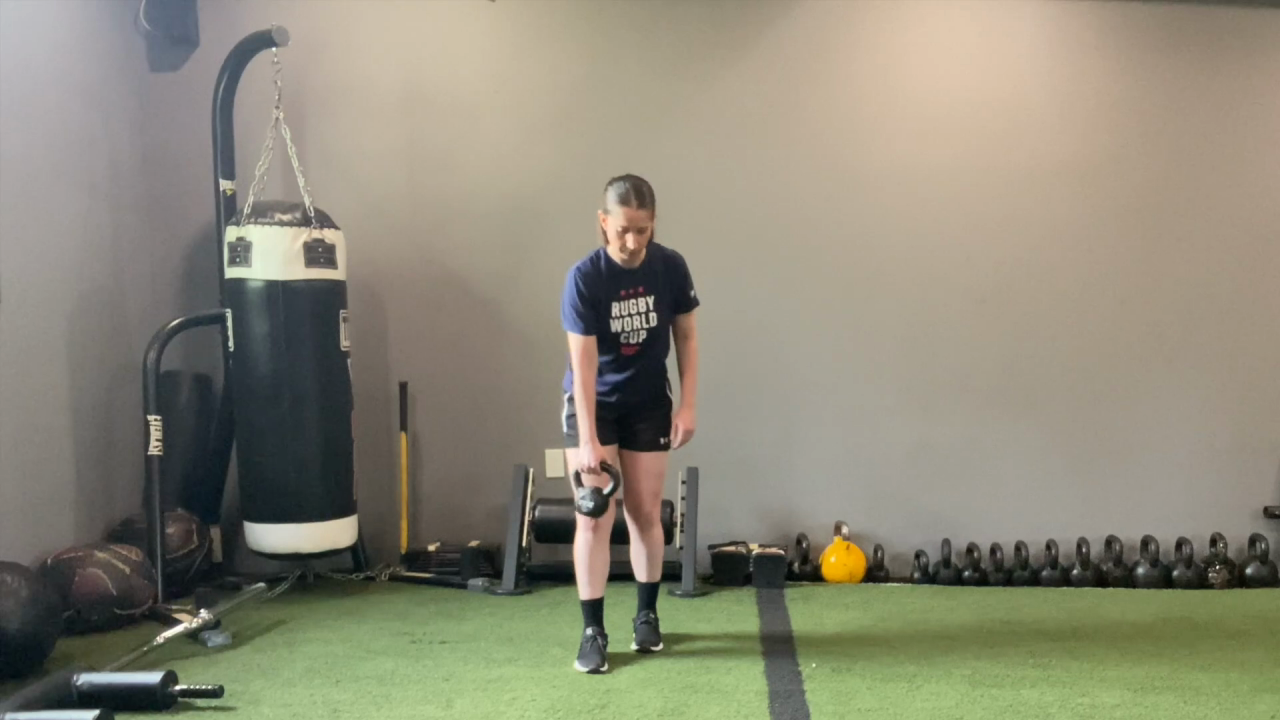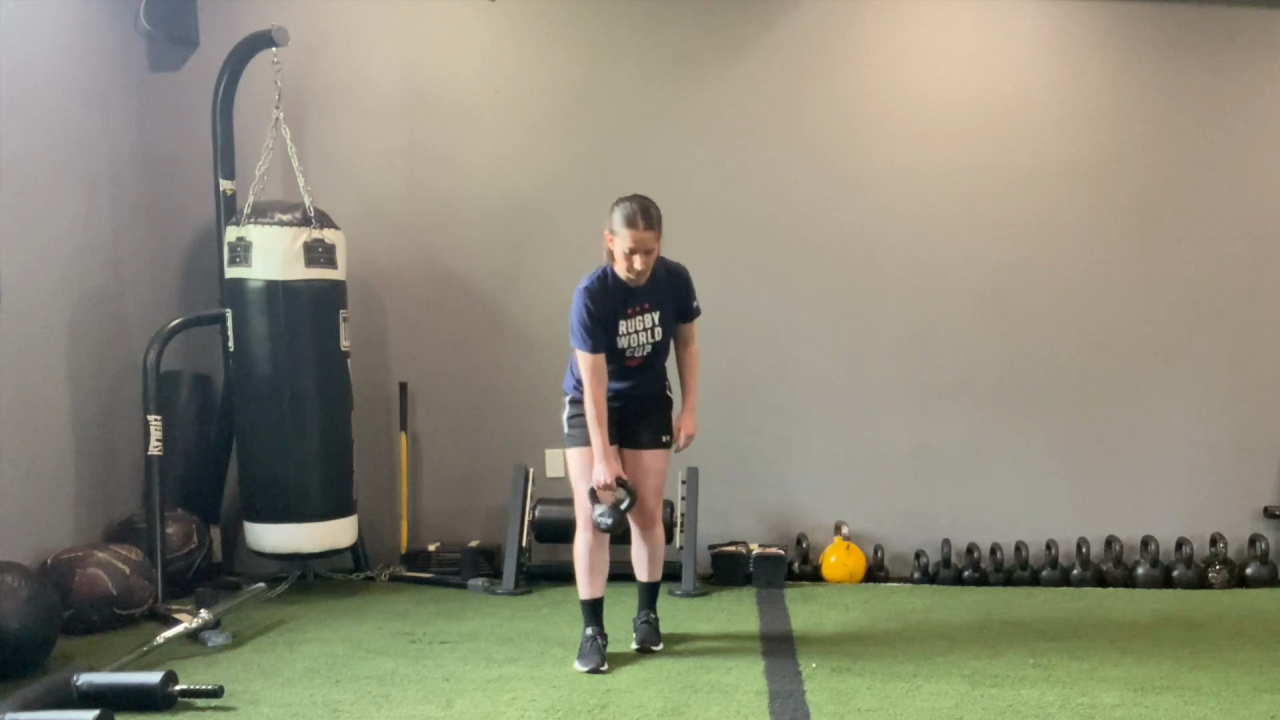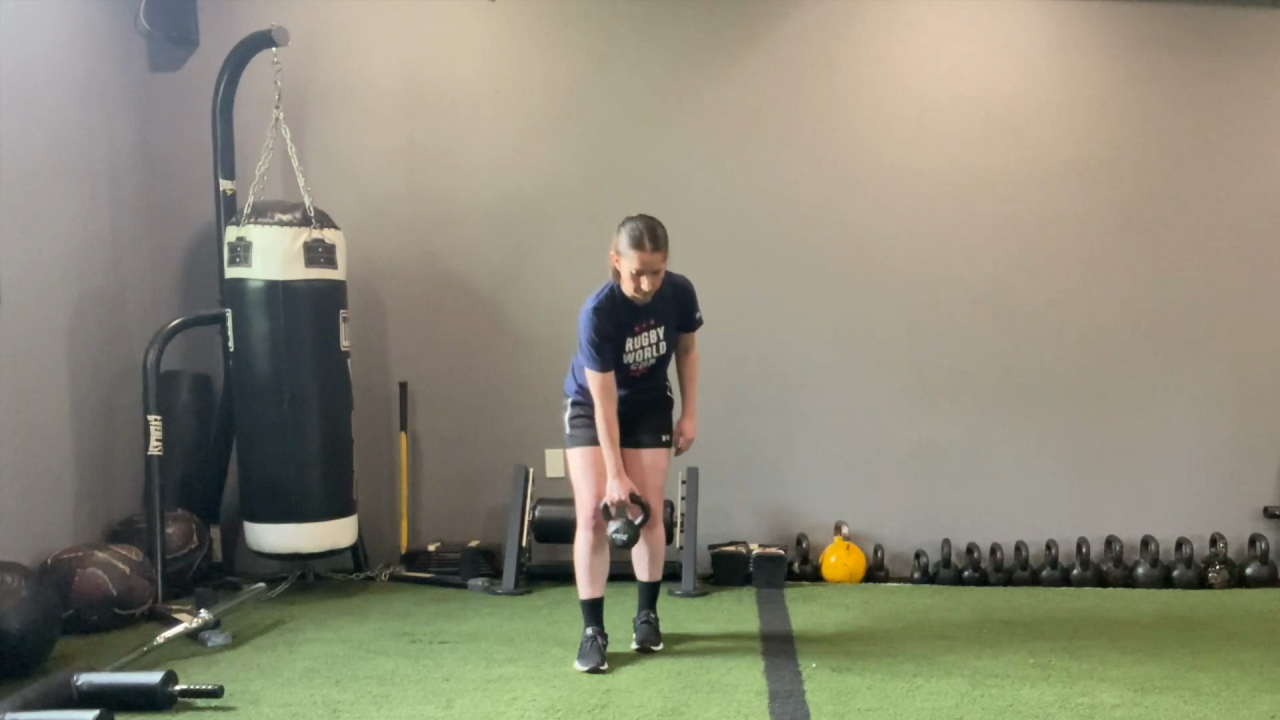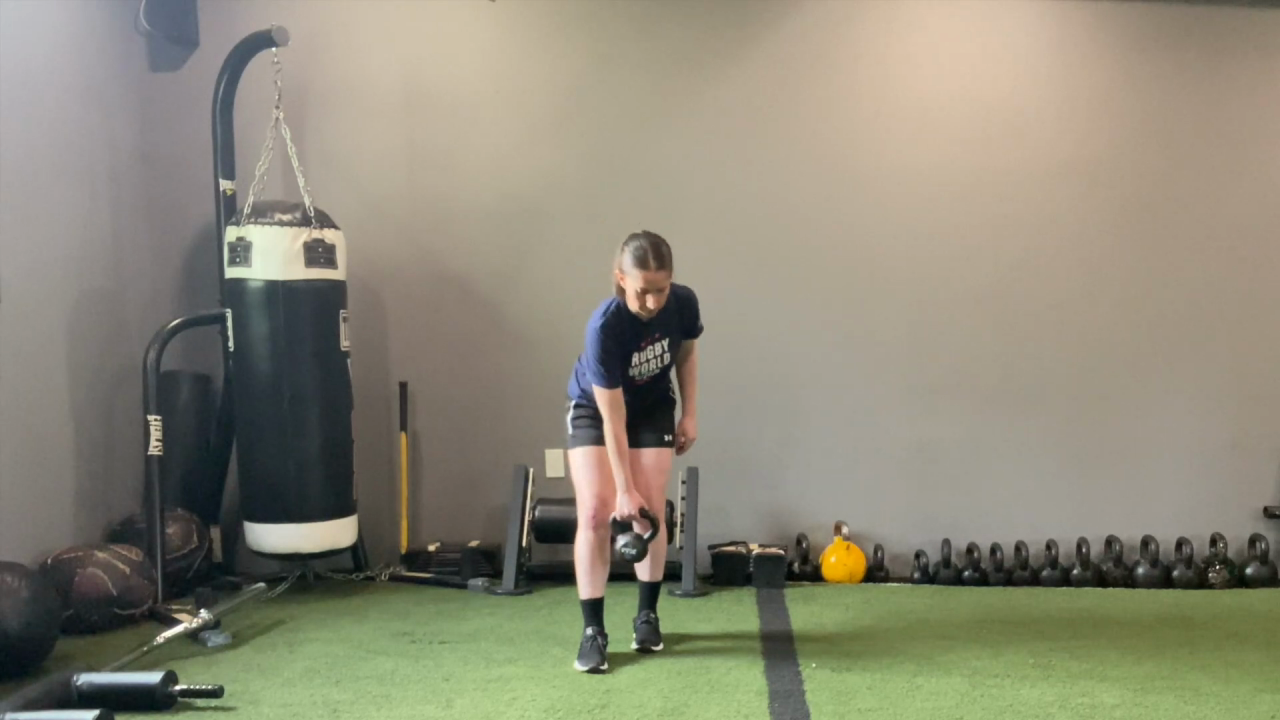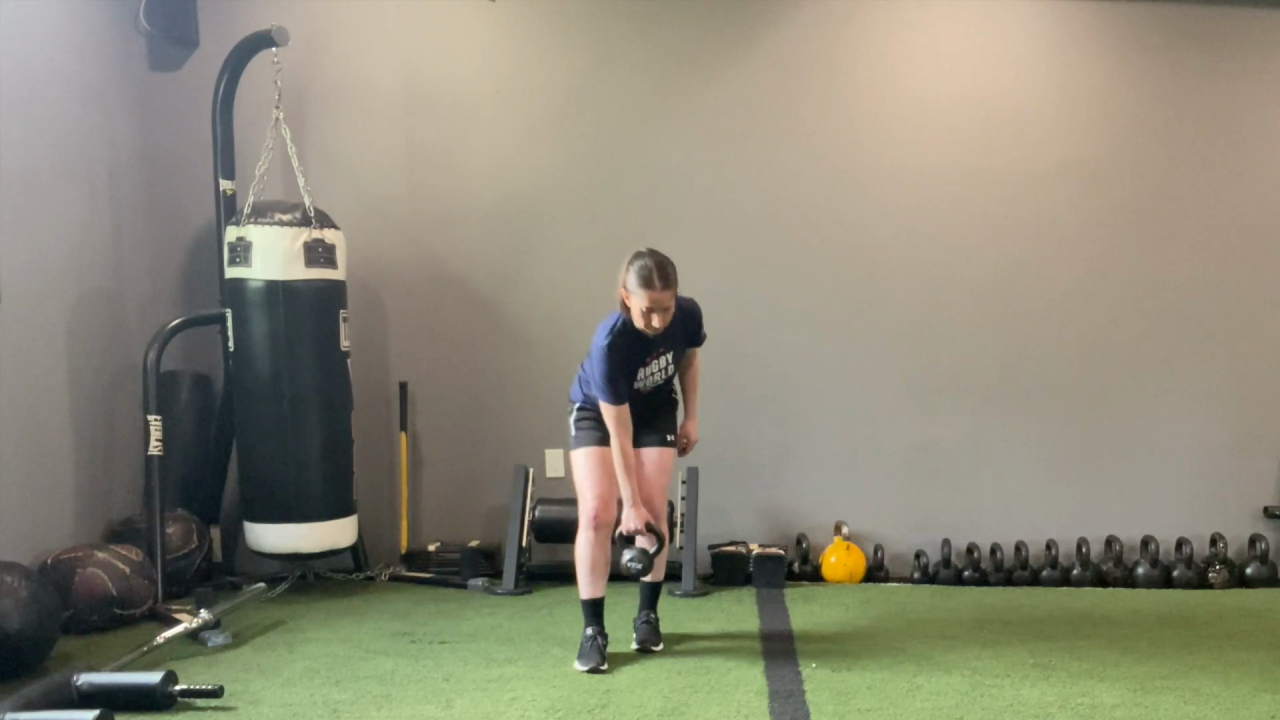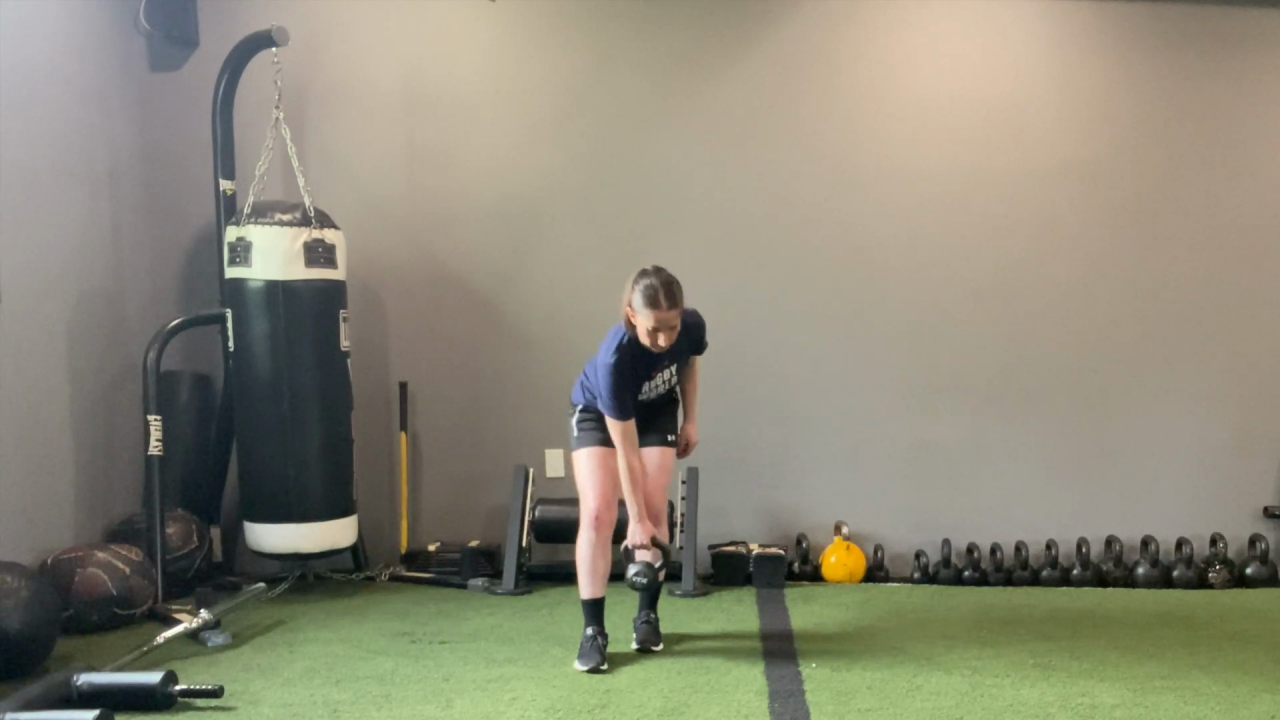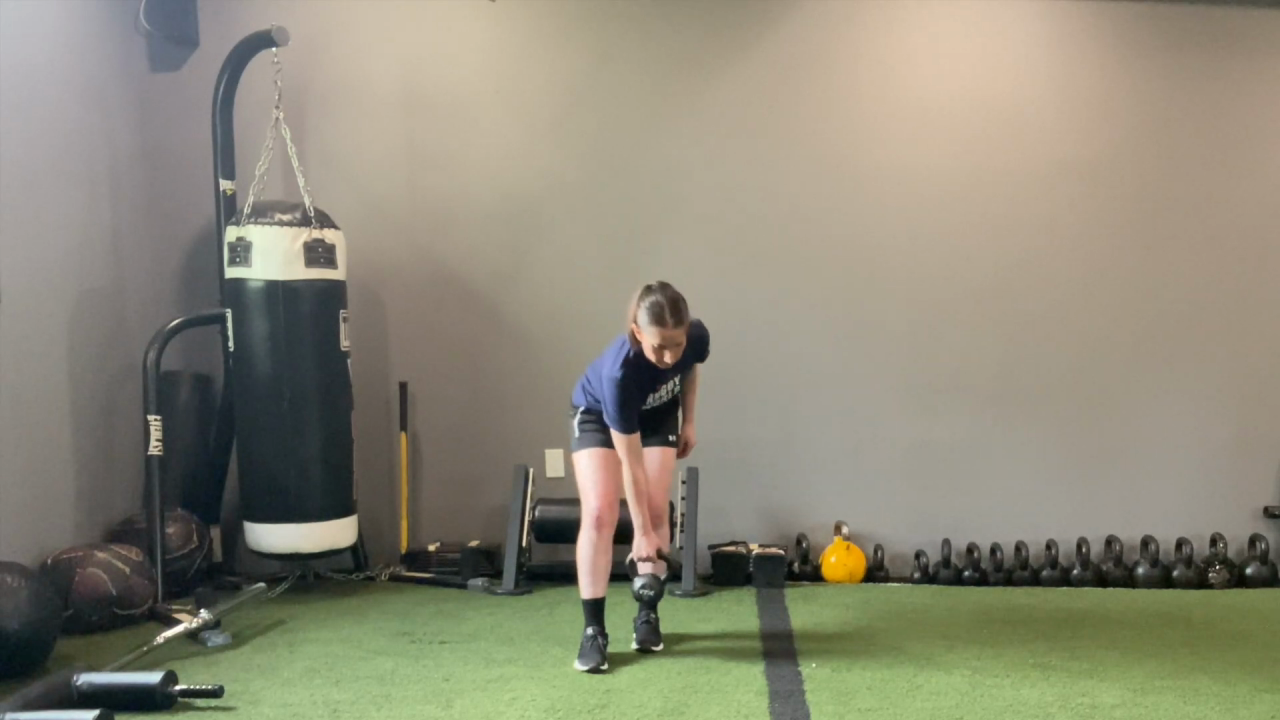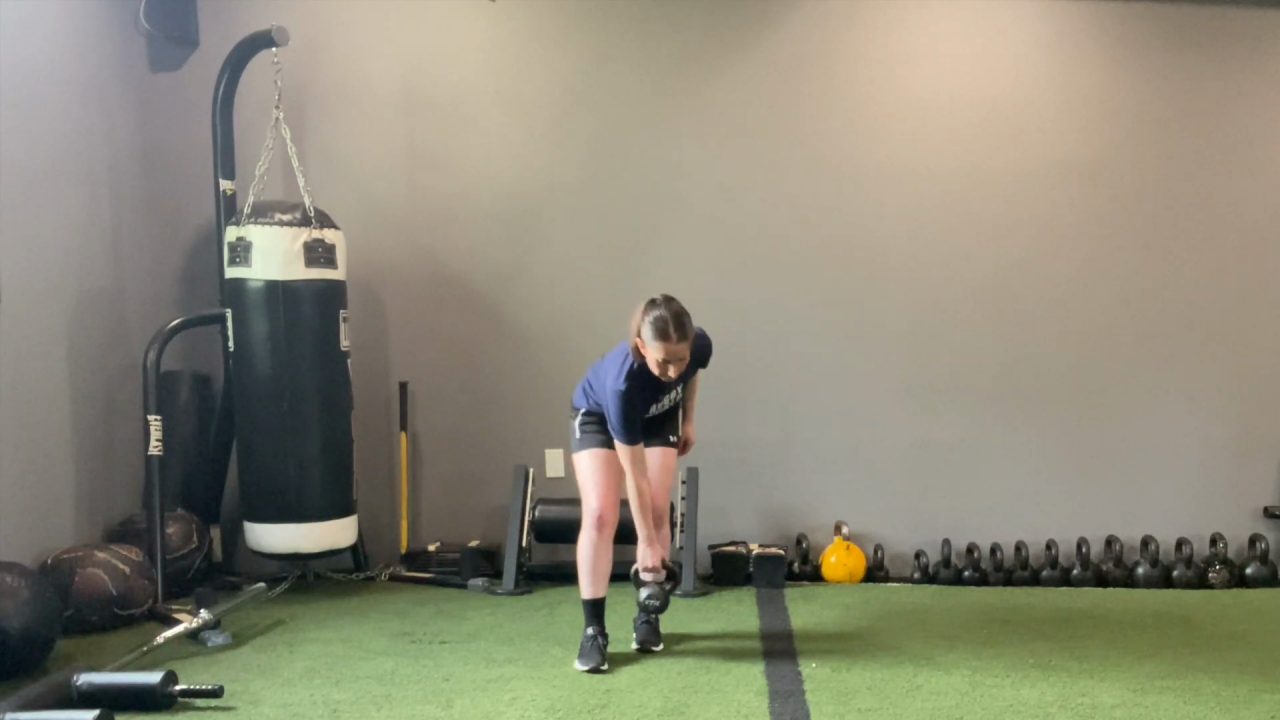
dt=0.2s
person 1, frame 1
left shoulder: (671, 267)
right shoulder: (585, 277)
left elbow: (686, 337)
right elbow: (583, 364)
left wrist: (687, 405)
right wrist: (587, 441)
left hip: (649, 403)
right hip: (593, 404)
left knee: (645, 513)
right knee: (594, 516)
left ankle: (647, 615)
right ankle: (593, 631)
person 1, frame 2
left shoulder: (675, 279)
right shoulder: (592, 294)
left elbow: (686, 343)
right elbow: (594, 383)
left wrist: (689, 409)
right wrist: (602, 457)
left hip: (649, 404)
right hip: (590, 406)
left knee: (647, 512)
right knee: (593, 513)
left ankle: (647, 615)
right ankle: (593, 631)
person 1, frame 3
left shoulder: (680, 292)
right shoulder: (598, 311)
left elbow: (686, 351)
right elbow: (604, 401)
left wrist: (689, 413)
right wrist: (615, 474)
left hip: (650, 405)
right hip: (589, 407)
left knee: (649, 511)
right knee: (594, 512)
left ankle: (647, 615)
right ankle: (592, 631)
person 1, frame 4
left shoulder: (684, 302)
right shoulder: (604, 326)
left elbow: (686, 354)
right elbow: (613, 419)
left wrist: (689, 414)
right wrist: (624, 489)
left hip: (654, 407)
right hip: (592, 408)
left knee: (652, 511)
right knee: (596, 512)
left ankle: (647, 615)
right ankle: (593, 630)
person 1, frame 5
left shoulder: (688, 314)
right shoulder: (609, 343)
right elbow: (620, 436)
left wrist: (691, 416)
right wrist: (630, 503)
left hip: (656, 411)
right hip: (596, 412)
left knee: (655, 510)
right knee: (597, 514)
left ankle: (647, 615)
right ankle: (593, 630)
person 1, frame 6
left shoulder: (693, 325)
right shoulder: (615, 358)
right elbow: (626, 452)
left wrist: (690, 420)
right wrist: (636, 519)
left hip: (657, 414)
right hip: (597, 415)
left knee: (656, 510)
right knee: (598, 513)
left ankle: (647, 615)
right ankle: (593, 631)
person 1, frame 7
left shoulder: (697, 336)
right shoulder: (619, 371)
right elbow: (631, 465)
left wrist: (688, 421)
right wrist: (641, 532)
left hip: (657, 417)
right hip: (596, 415)
left knee: (657, 508)
right knee: (599, 513)
left ankle: (647, 616)
right ankle: (593, 631)
person 1, frame 8
left shoulder: (700, 345)
right shoulder: (623, 382)
right elbow: (635, 476)
left wrist: (688, 421)
right wrist: (646, 543)
left hip: (657, 419)
right hip: (597, 416)
left knee: (658, 509)
right knee: (599, 513)
left ankle: (648, 617)
right ankle: (593, 631)
